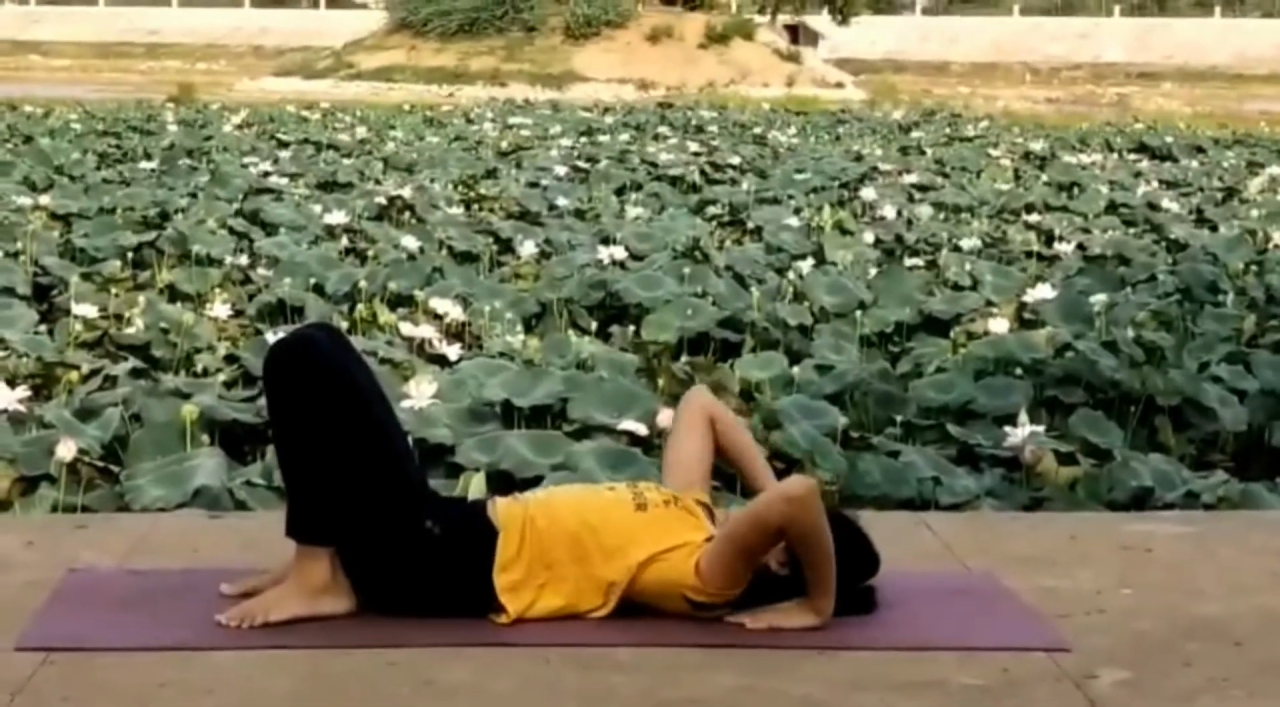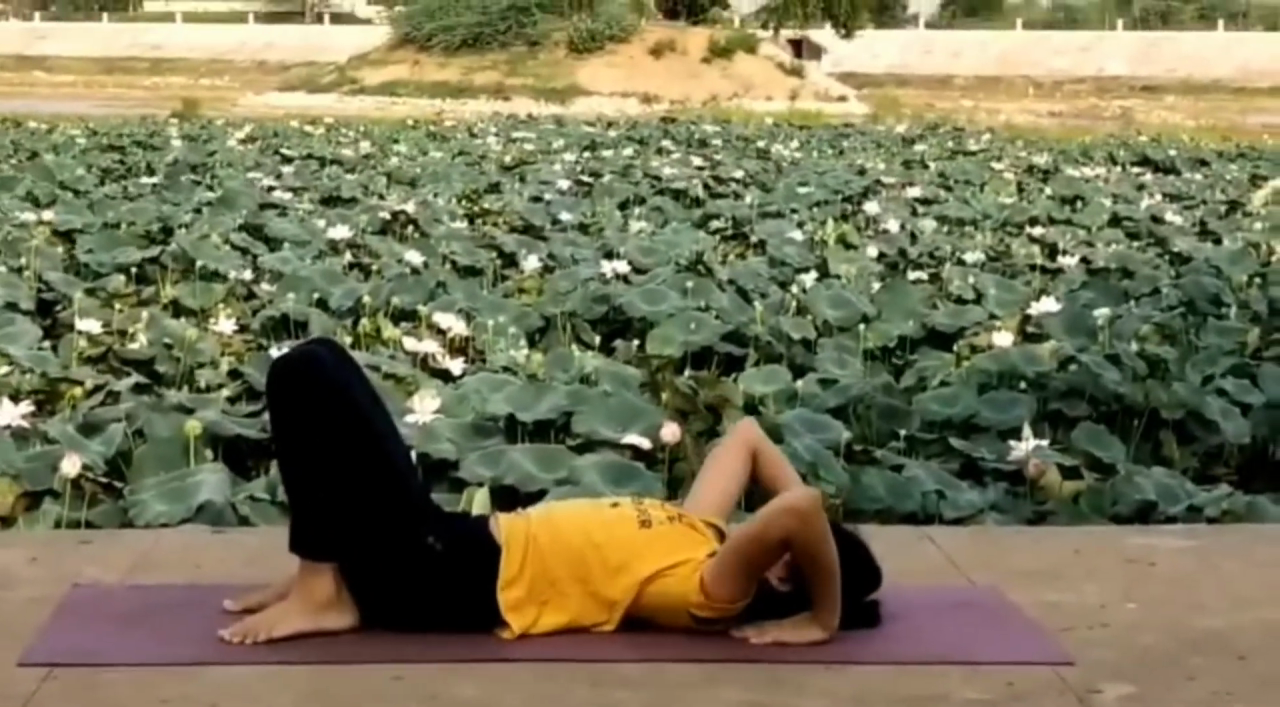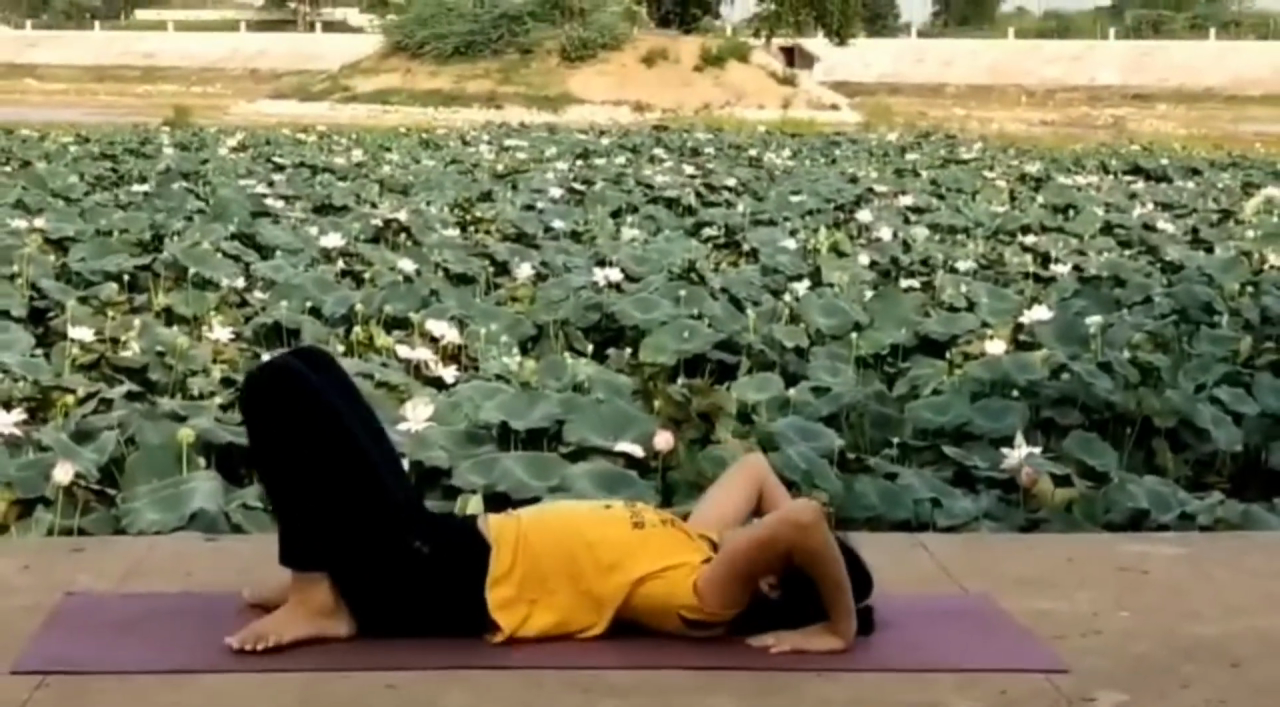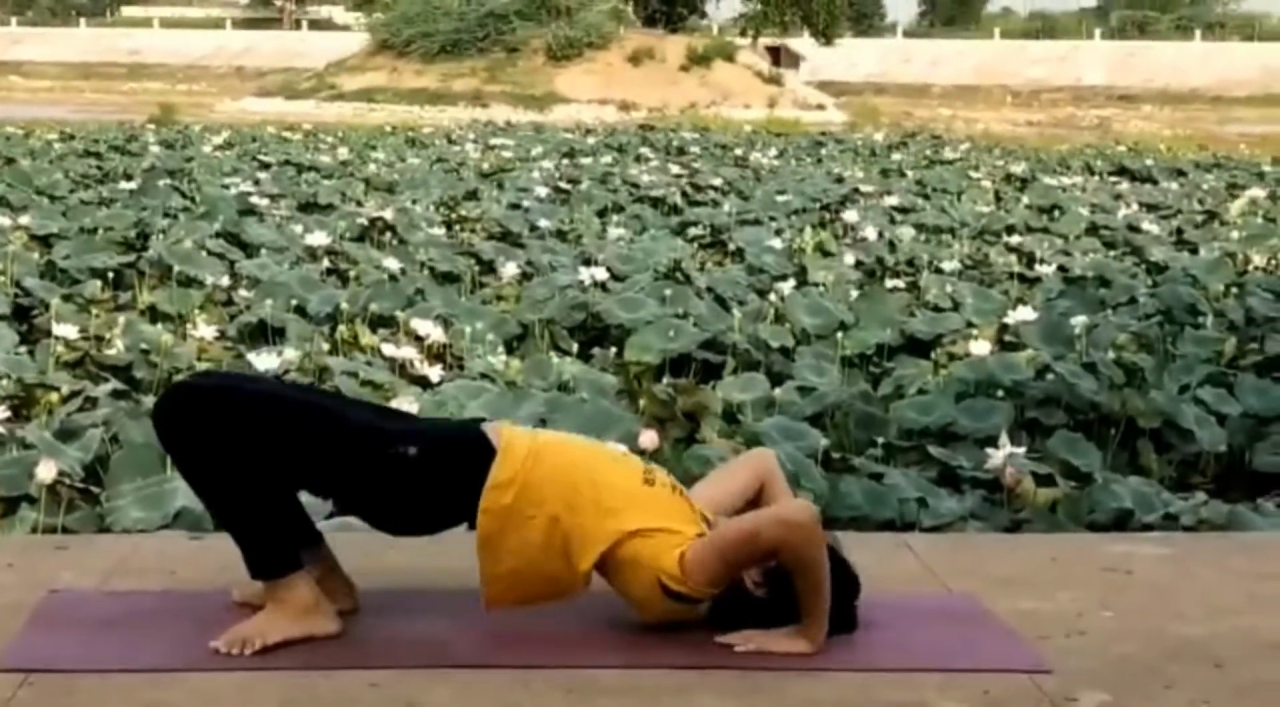
dt=0.4s
person 1, frame 1
left shoulder: (711, 579)
right shoulder: (695, 514)
right elbow: (699, 401)
left wrist: (818, 606)
right wrist: (773, 492)
left hip: (438, 563)
right hip: (455, 531)
left knee: (301, 360)
right knee: (318, 347)
left ankle: (318, 581)
right ankle: (321, 561)
person 1, frame 2
left shoulder: (713, 594)
right shoulder: (702, 531)
left elbow: (800, 508)
right elbow: (746, 432)
left wrist: (823, 620)
right wrist: (807, 521)
left hip: (441, 578)
right hip: (456, 546)
left knee: (303, 376)
right knee: (319, 363)
left ankle: (323, 596)
right ankle: (323, 574)
person 1, frame 3
left shoulder: (707, 599)
right shoulder: (701, 545)
left elbow: (803, 518)
right elbow: (752, 465)
left wrist: (841, 628)
right wrist: (801, 534)
left hip: (435, 578)
right hip: (449, 547)
left knee: (278, 387)
right knee: (303, 369)
left ankle: (317, 603)
right ankle: (321, 580)
person 1, frame 4
left shoulder: (684, 575)
right shoulder: (693, 524)
right elbow: (761, 457)
right hip: (470, 460)
left ankle: (299, 597)
right ankle: (313, 573)
